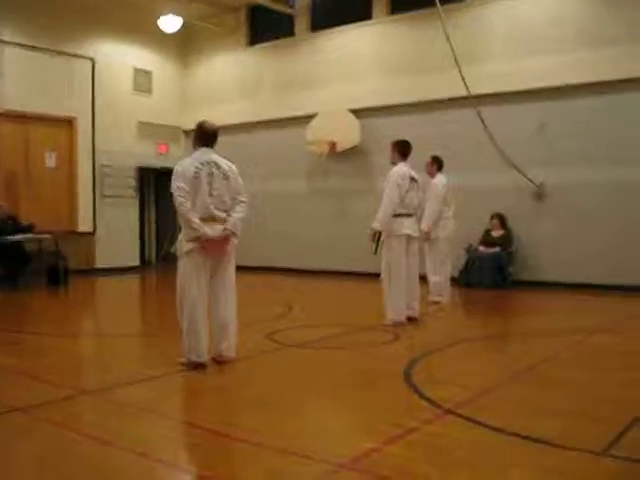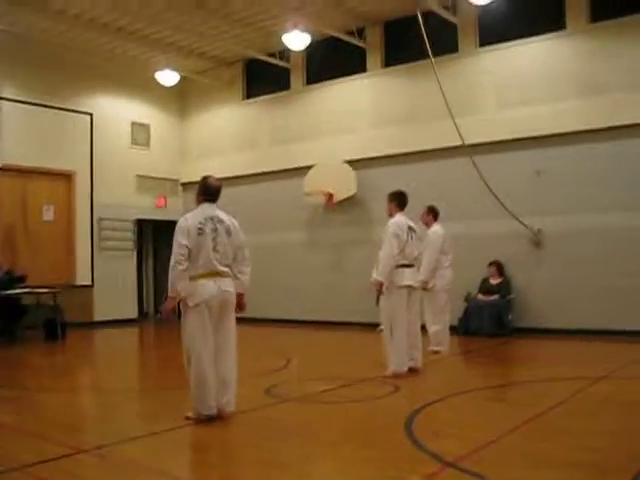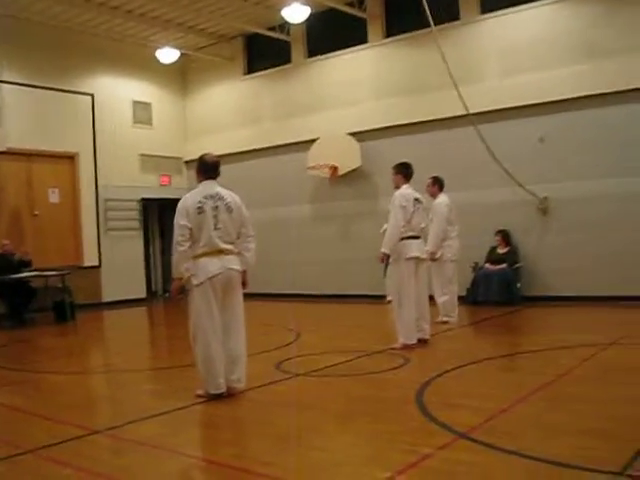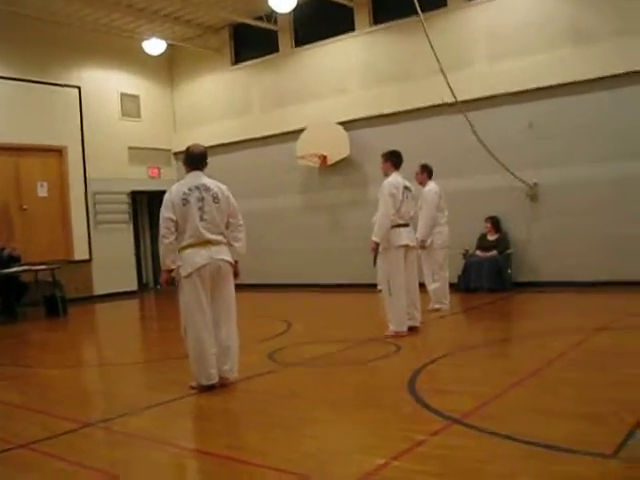
dt=0.7s
person 1, frame 1
left shoulder: (184, 167)
right shoulder: (229, 167)
left elbow: (183, 204)
right elbow: (241, 202)
left wrist: (201, 233)
right wrist: (228, 231)
left hip: (195, 237)
right hip: (223, 235)
left knee: (194, 298)
right knee: (224, 295)
left ankle: (196, 354)
right ankle: (225, 350)
person 1, frame 2
left shoulder: (188, 221)
right shoulder: (231, 223)
left elbow: (179, 261)
right elbow: (242, 260)
left wrist: (173, 295)
right wrist: (240, 292)
left hip: (199, 290)
right hip: (225, 289)
left knee: (200, 351)
right knee: (224, 349)
left ankle: (205, 408)
right ankle: (224, 405)
person 1, frame 3
left shoulder: (188, 201)
right shoulder: (233, 199)
left elbow: (181, 242)
right elbow: (247, 238)
left wrist: (179, 276)
right wrist: (243, 269)
left hip: (203, 269)
right hip: (230, 267)
left knee: (207, 329)
right knee: (233, 326)
left ankle: (215, 386)
right ankle: (234, 381)
person 1, frame 4
left shoulder: (174, 193)
right shoulder: (221, 189)
left elbow: (167, 234)
right elbow: (236, 227)
left wrist: (167, 267)
right wrist: (234, 259)
left hip: (192, 260)
right hip: (220, 257)
left knee: (198, 321)
right knee: (224, 317)
left ankle: (207, 376)
right ankle: (226, 372)
person 2, frame 1
left shoulder: (396, 173)
right shoulder: (413, 176)
left elbow: (389, 202)
right elbow: (416, 202)
left wrist: (378, 226)
right wrist: (412, 222)
left hip: (396, 225)
right hip: (411, 225)
left knee: (394, 272)
right knee: (410, 270)
left ankle: (397, 314)
right ankle: (411, 311)
person 2, frame 2
left shoulder: (394, 224)
right shoulder: (411, 226)
left elbow: (389, 254)
right elbow: (415, 253)
left wrist: (380, 279)
left hip: (396, 277)
right hip: (410, 275)
left knee: (395, 323)
right knee: (410, 321)
left ankle: (398, 366)
right ankle: (413, 361)
person 2, frame 3
left shoulder: (400, 196)
right shoulder: (418, 197)
left elbow: (396, 226)
right elbow: (421, 224)
left wrist: (386, 249)
left hip: (403, 248)
right hip: (417, 246)
left knee: (403, 295)
right knee: (418, 292)
left ankle: (408, 338)
right ankle: (422, 333)
person 2, frame 4
left shoulder: (389, 184)
right shoulder: (406, 185)
left elbow: (386, 215)
right elbow: (410, 212)
left wrist: (376, 239)
left hip: (392, 237)
right hip: (407, 234)
left knee: (394, 284)
right knee: (409, 281)
left ankle: (399, 326)
right ankle: (412, 321)
person 3, frame 1
left shoulder: (436, 183)
right shoulder: (440, 182)
left elbow: (434, 208)
left wrist: (427, 228)
right wrist: (428, 227)
left hip: (438, 228)
right hip: (441, 227)
left knee: (437, 263)
right knee: (440, 262)
left ankle: (439, 295)
right ankle: (440, 293)
person 3, frame 2
left shoulder: (433, 233)
right shoulder: (438, 231)
left elbow: (431, 258)
left wrist: (424, 279)
right wrist: (426, 278)
left hip: (436, 278)
right hip: (439, 277)
left knee: (436, 313)
right knee: (438, 312)
left ankle: (439, 344)
right ankle: (439, 343)
person 3, frame 3
left shoulder: (440, 203)
right shoulder: (443, 202)
left elbow: (438, 229)
left wrist: (432, 250)
right wrist: (433, 249)
left hip: (443, 249)
right hip: (446, 248)
left knee: (444, 284)
right knee: (446, 283)
left ankle: (448, 315)
right ankle: (448, 314)
person 3, frame 4
left shoulder: (429, 190)
right shoulder: (432, 189)
left elbow: (428, 216)
left wrist: (422, 237)
right wrist: (423, 236)
left hip: (434, 235)
right hip: (437, 234)
left knee: (435, 271)
right knee: (438, 270)
left ankle: (439, 302)
right ankle: (441, 301)
